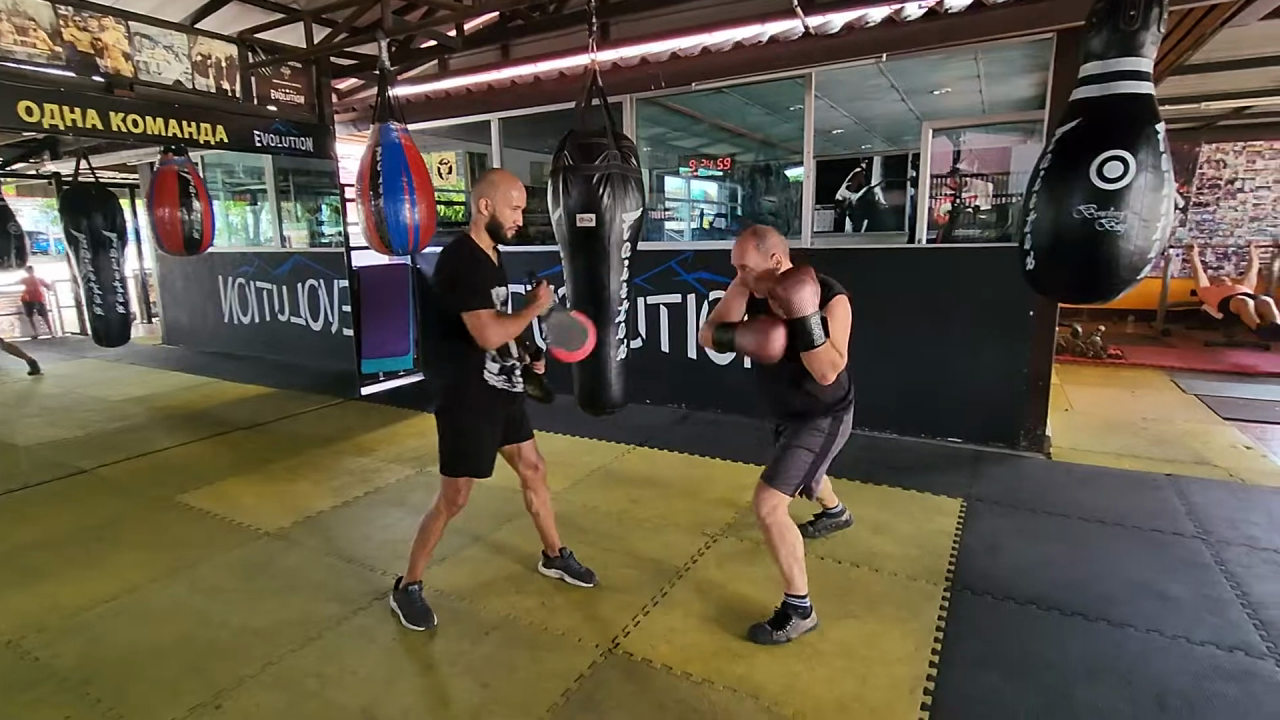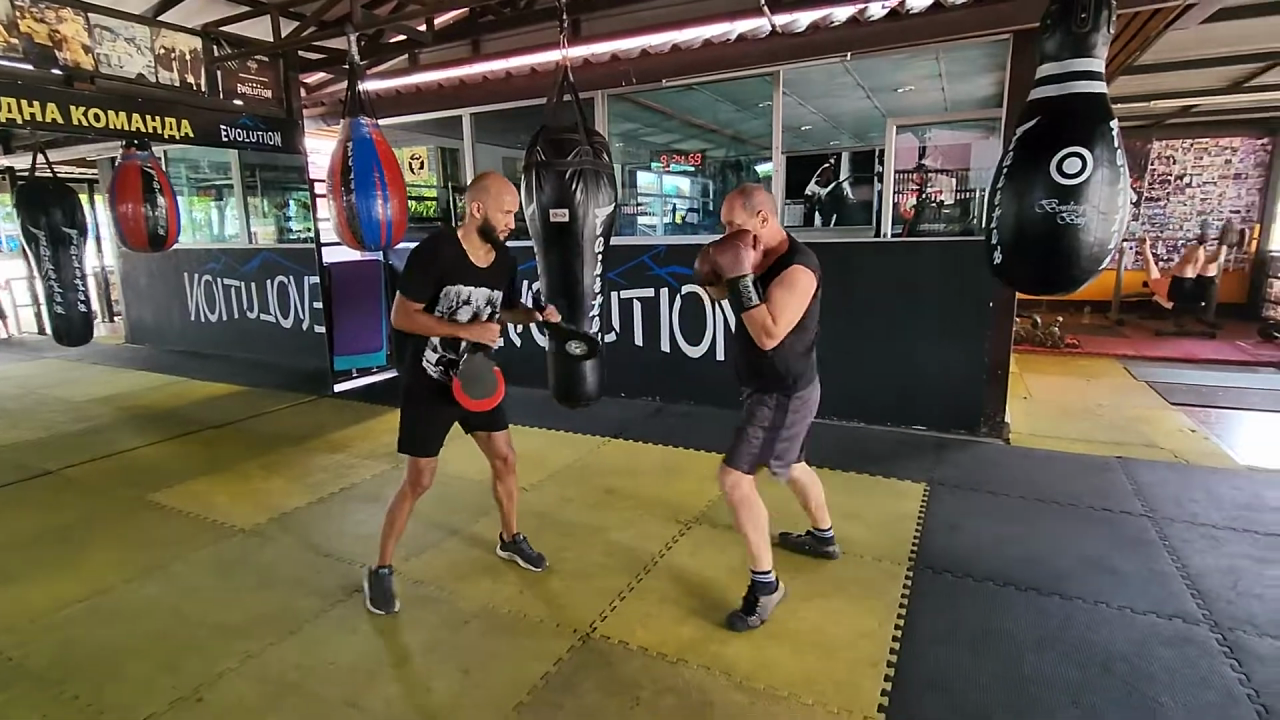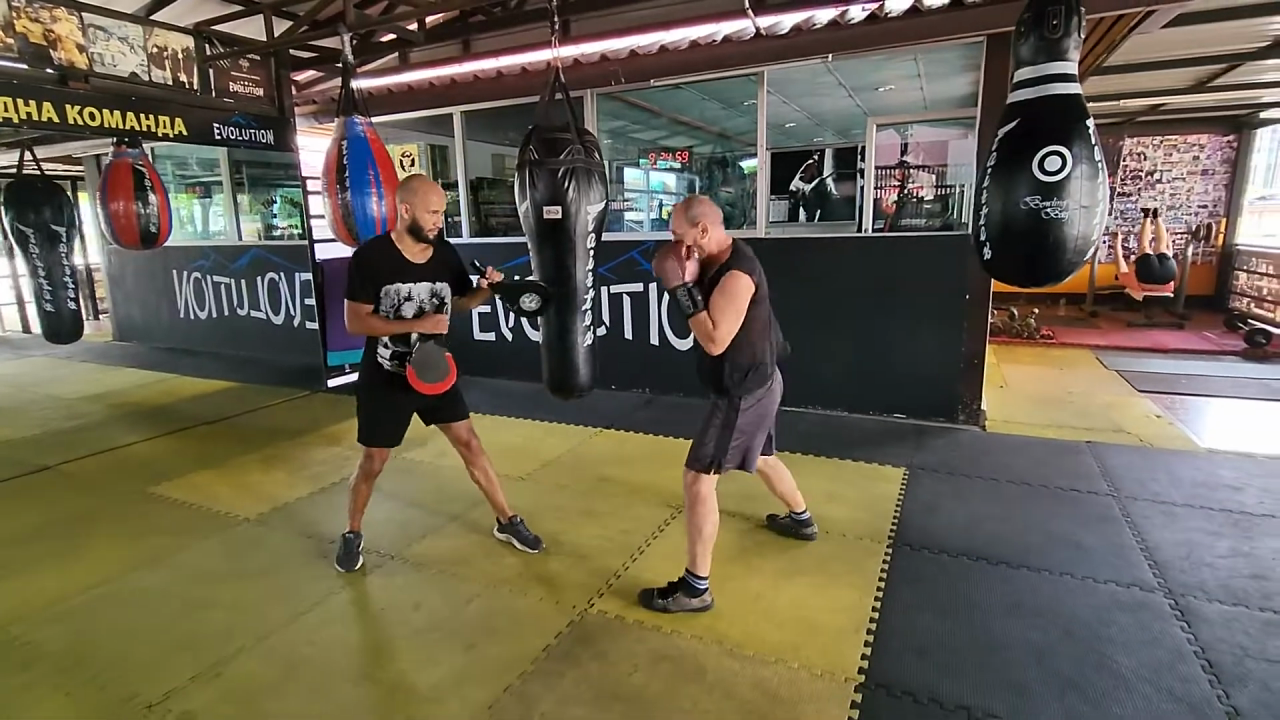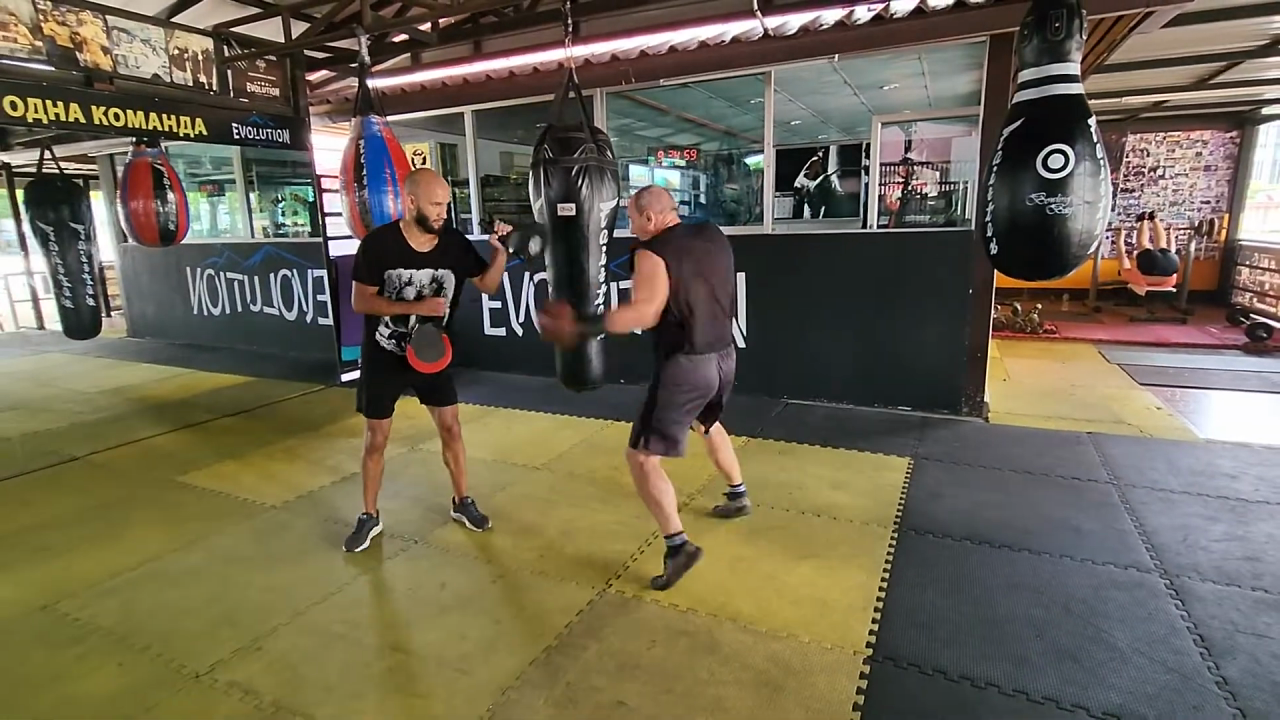
dt=0.4s
person 1, frame 1
left shoulder: (831, 299)
right shoulder: (745, 289)
left elbow: (829, 371)
right elbow: (711, 334)
left wrist: (804, 319)
right wrist: (738, 336)
left hip: (823, 417)
right hip: (786, 411)
left knee: (767, 503)
right knee: (797, 471)
left ankle: (798, 610)
right ankle: (834, 512)
person 1, frame 2
left shoulder: (797, 268)
right shoulder: (758, 251)
left elbow: (767, 335)
right elbow: (715, 292)
left wrist: (739, 281)
right wrist: (715, 275)
left hip: (784, 393)
right hip: (775, 385)
left knee: (733, 481)
right knee: (791, 466)
left ankle: (766, 585)
right ankle: (823, 537)
person 1, frame 3
left shoulder: (735, 274)
right shoulder: (713, 260)
left elbow: (715, 341)
right elbow: (701, 307)
left wrist: (682, 288)
right wrist: (677, 279)
left hip: (744, 392)
right hip: (751, 385)
left knee: (698, 481)
right knee: (758, 457)
left ankle: (695, 587)
right ankle: (800, 519)
person 1, frame 4
left shoulder: (651, 252)
right shoulder: (713, 235)
left elbow: (644, 314)
left wrist: (584, 328)
left hip: (684, 365)
right hip: (723, 355)
left knee: (642, 457)
right knee: (708, 425)
left ankle: (678, 544)
right ankle: (737, 496)
person 2, frame 1
left shoulder: (490, 254)
right shoulder: (460, 260)
right elbow: (490, 333)
left wrist: (527, 351)
right wrist: (535, 306)
left hip: (503, 390)
right hip: (468, 396)
left knee: (534, 470)
right knee: (454, 498)
left ankle: (554, 556)
right ankle: (408, 587)
person 2, frame 2
left shoulder: (504, 259)
right shoulder: (432, 254)
right elbow: (401, 316)
left wrist: (537, 314)
right wrist: (464, 330)
right hip: (429, 382)
left knee: (505, 460)
right knee: (419, 479)
left ankle: (511, 539)
right ankle: (381, 569)
person 2, frame 3
left shoulder: (445, 253)
right shoulder: (370, 258)
left elbow: (461, 301)
right elbow: (354, 322)
left wrist: (487, 288)
right wrist: (416, 324)
right hip: (384, 377)
left knee: (471, 446)
right knee: (373, 463)
left ankle: (508, 521)
right ankle: (352, 534)
person 2, frame 4
left shoulder: (454, 241)
right shoulder: (379, 243)
left elbow: (489, 283)
right elbow: (359, 301)
left wrist: (499, 250)
right wrist: (415, 306)
right hip: (385, 355)
left knee: (451, 429)
right knee: (376, 437)
left ankle: (462, 502)
right ankle: (369, 516)
